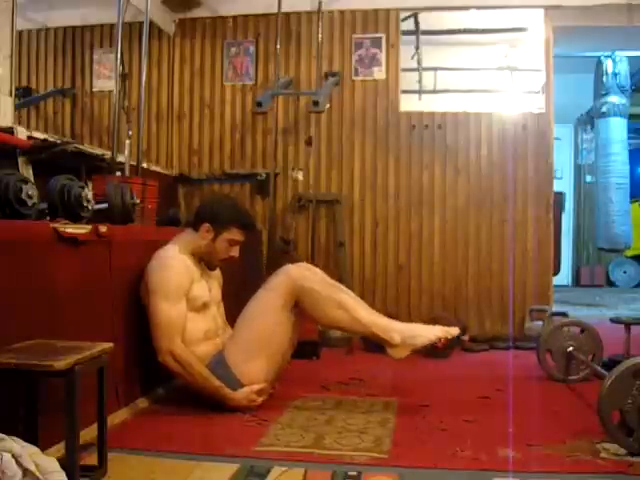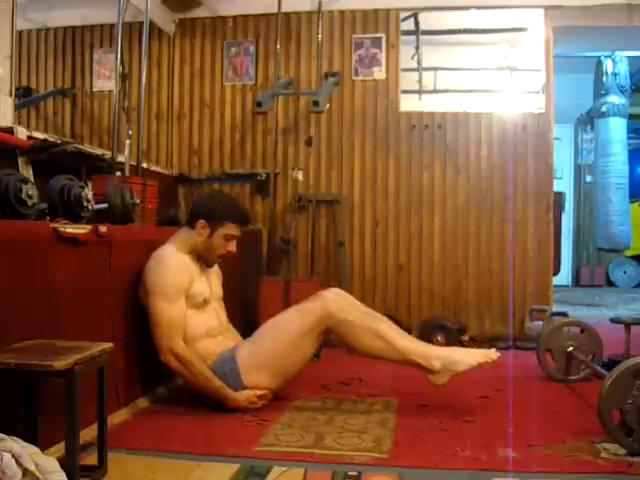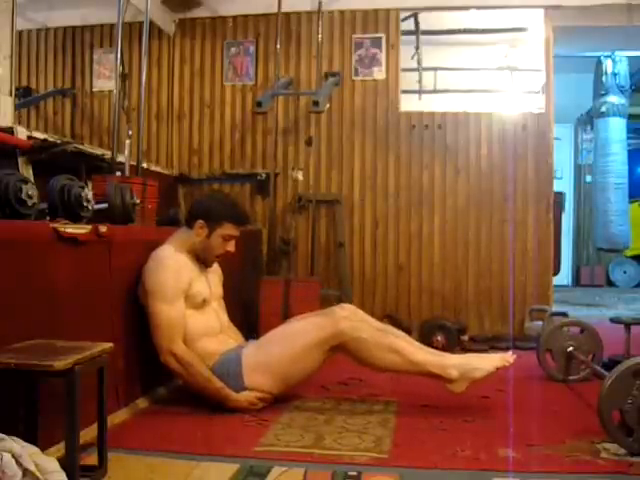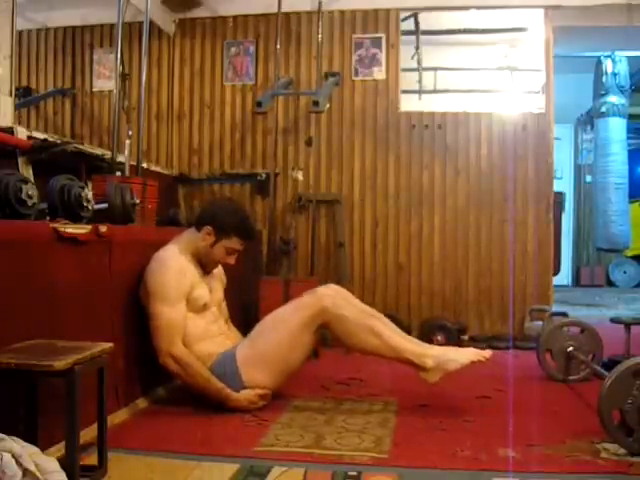
dt=0.5s
person 1, frame 1
left shoulder: (206, 266)
right shoulder: (169, 266)
right elbow: (169, 351)
left wrist: (258, 358)
right wrist: (228, 396)
left hip: (231, 365)
right hip: (223, 376)
left knee: (301, 278)
right knee: (294, 277)
left ankle: (392, 333)
right ankle: (395, 335)
person 1, frame 2
left shoulder: (206, 264)
right shoulder: (167, 265)
right elbow: (171, 351)
left wrist: (258, 357)
right wrist: (229, 396)
left hip: (235, 363)
right hip: (225, 375)
left knee: (331, 302)
right knee: (329, 305)
left ankle: (431, 358)
right ankle: (434, 360)
person 1, frame 3
left shoulder: (207, 265)
right shoulder: (166, 266)
right elbow: (171, 351)
left wrist: (257, 357)
right wrist: (228, 397)
left hip: (238, 361)
right hip: (225, 375)
left knee: (343, 315)
right knee: (339, 325)
left ankle: (446, 365)
right ankle: (450, 368)
person 1, frame 4
left shoulder: (210, 267)
right shoulder: (169, 267)
right elbow: (170, 353)
left wrist: (255, 356)
right wrist: (229, 397)
left hip: (234, 363)
right hip: (224, 374)
left knee: (329, 297)
right knee: (324, 301)
left ankle: (424, 355)
right ankle: (427, 358)
